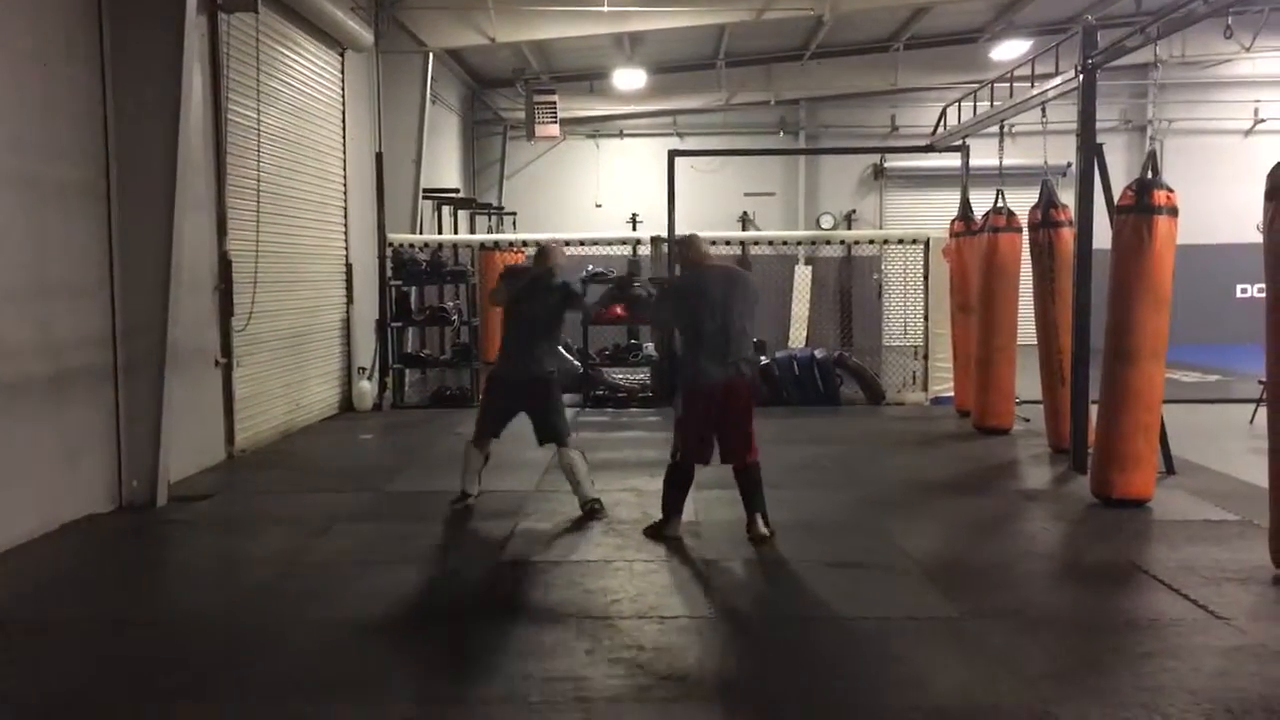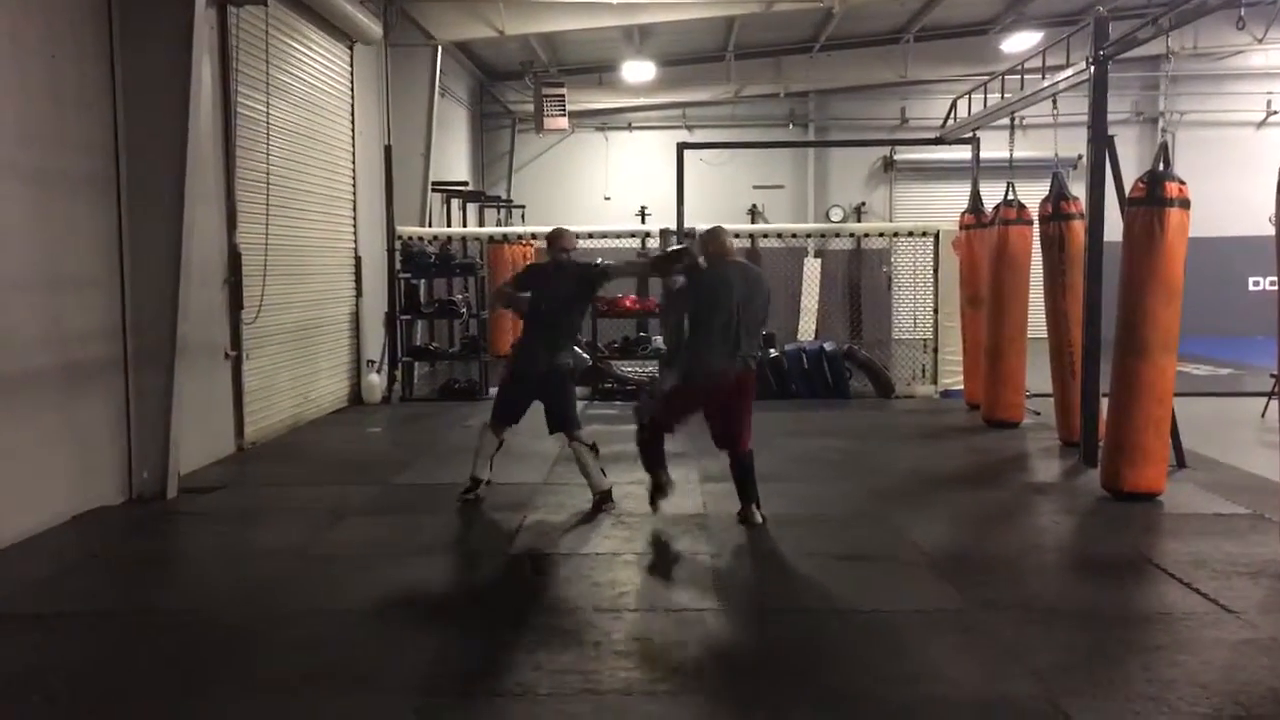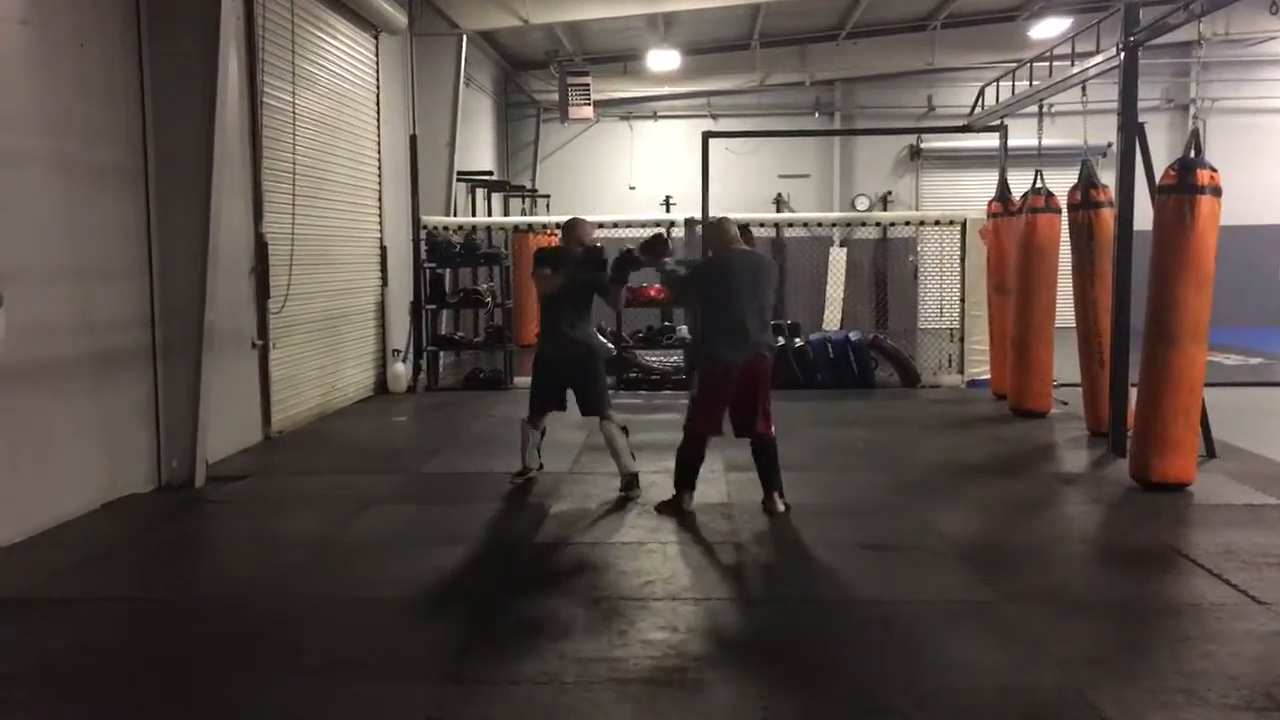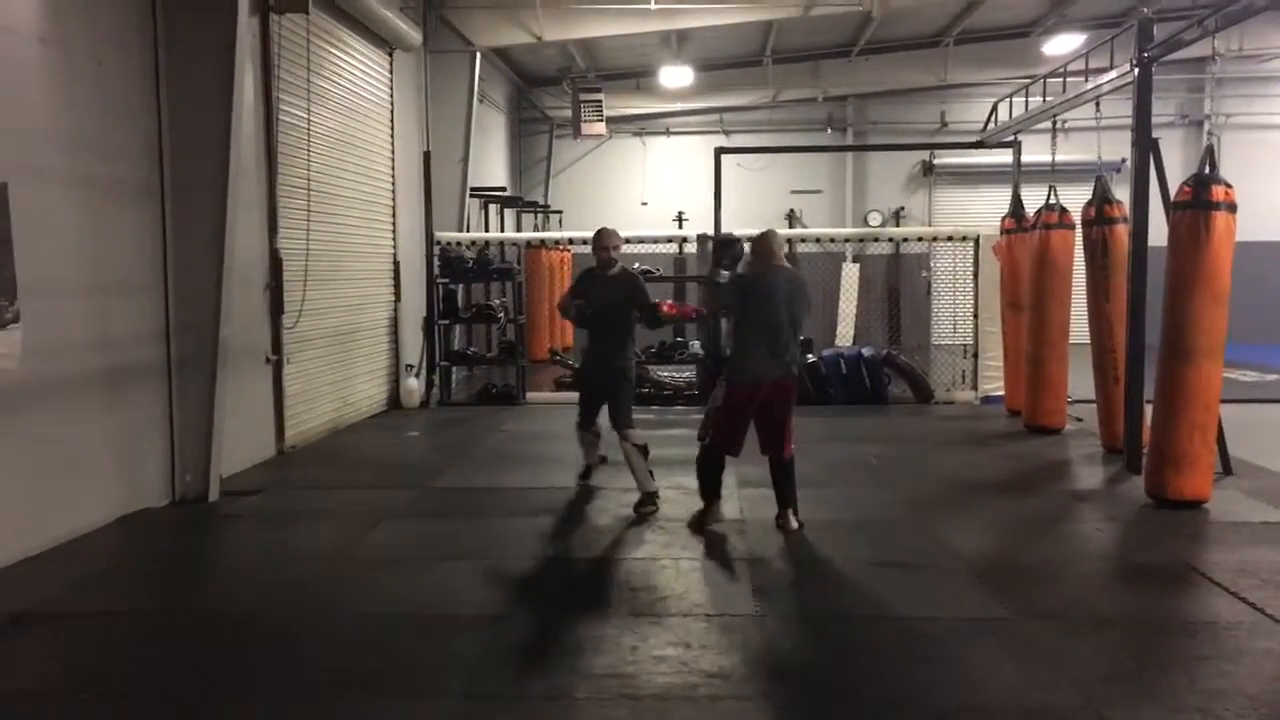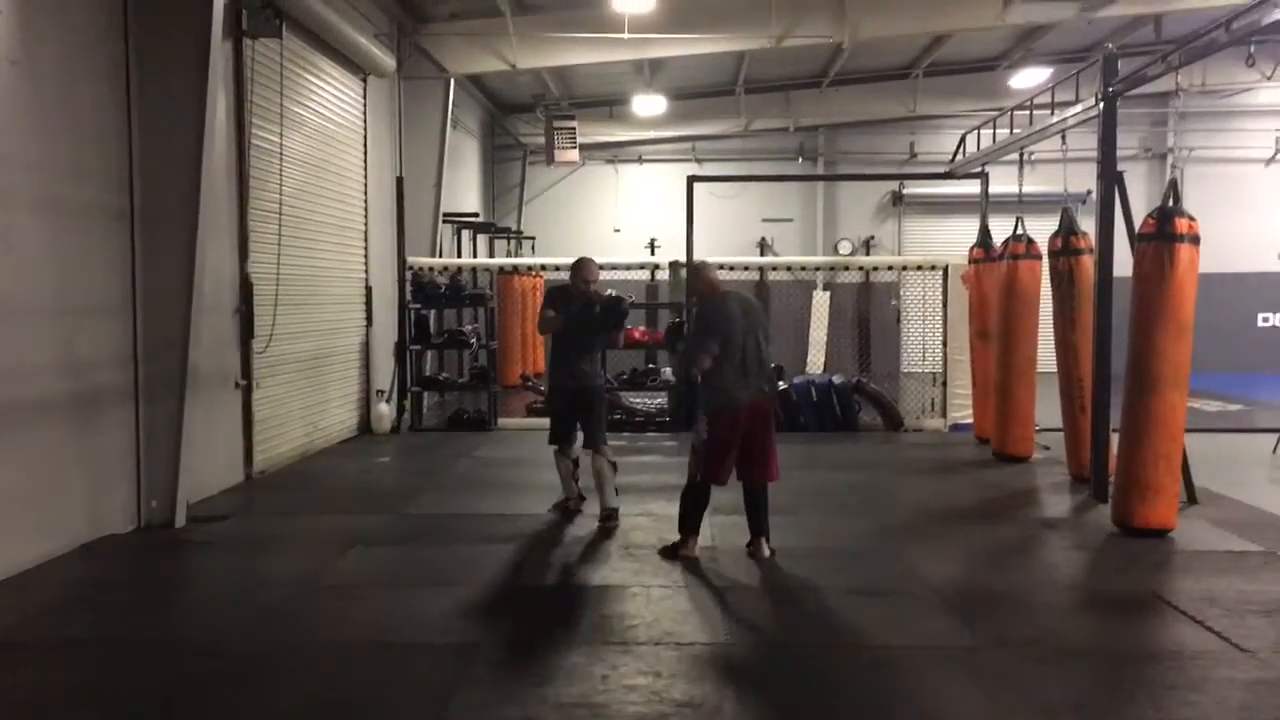
dt=0.5s
person 1, frame 1
left shoulder: (687, 283)
right shoulder: (743, 280)
left elbow: (660, 317)
left hip: (701, 378)
right hip: (740, 375)
left knee: (684, 454)
right knee: (745, 453)
left ankle: (671, 520)
right ankle: (758, 520)
person 1, frame 2
left shoulder: (708, 278)
right shoulder: (759, 280)
left elbow: (677, 306)
left wrist: (686, 276)
left hip: (703, 369)
right hip: (742, 370)
left knee: (650, 417)
right knee: (740, 442)
left ankle: (660, 477)
right ankle: (751, 508)
person 1, frame 3
left shoulder: (712, 266)
right shoulder: (768, 265)
left elbow: (680, 291)
left wrist: (665, 265)
left hip: (718, 358)
right hip: (758, 357)
left knee: (697, 430)
right knee: (762, 430)
left ankle: (684, 496)
right ankle: (774, 497)
person 1, frame 4
left shoulder: (752, 279)
right shoulder: (799, 284)
left elbow: (720, 303)
left wrist: (724, 277)
left hip: (745, 373)
right hip: (783, 374)
left knee: (714, 441)
right knee: (780, 447)
left ankle: (712, 506)
right ankle: (788, 513)
person 1, frame 5
left shoulder: (710, 311)
right shoulder: (751, 305)
left elbow: (702, 362)
left wrist: (685, 350)
left hip: (723, 402)
right hip: (758, 398)
left knee: (700, 475)
right knee: (756, 475)
left ankle: (688, 540)
right ankle: (760, 541)
person 2, frame 1
left shoulder: (562, 288)
right shoulder: (515, 276)
left elbow: (588, 306)
right elbow: (495, 298)
right wrist: (526, 286)
left hip: (542, 375)
right hip: (507, 372)
left knee: (563, 440)
right knee: (481, 436)
left ankle: (589, 499)
right ankle: (469, 491)
person 2, frame 2
left shoulder: (585, 273)
right shoulder: (535, 272)
left elbow: (622, 268)
right elbow: (499, 295)
right wrist: (518, 303)
left hip: (557, 365)
right hip: (524, 361)
left knee: (573, 432)
right knee: (497, 423)
left ankle: (602, 489)
right ankle: (478, 479)
person 2, frame 3
left shoulder: (596, 263)
right shoulder: (546, 256)
left elbow: (616, 303)
right elbow: (543, 287)
left wrist: (620, 275)
right wrist: (577, 270)
left hip: (585, 348)
right hip: (551, 348)
left knee: (604, 413)
right knee: (536, 413)
left ankle: (630, 474)
right ankle: (531, 464)
person 2, frame 4
left shoulder: (631, 280)
right shoulder: (586, 278)
left elbow: (647, 316)
right elbow: (564, 306)
left wrist: (650, 315)
right wrist: (576, 311)
left hip: (620, 363)
right hip: (592, 360)
left knee: (624, 428)
right knee: (585, 421)
left ankle: (649, 491)
right ankle: (592, 461)
person 2, frame 5
left shoulder: (601, 302)
right shoulder: (556, 295)
left elbow: (615, 342)
right elbow: (543, 327)
right wrist: (574, 314)
left hip: (591, 382)
right hip: (560, 383)
left knee: (598, 446)
right knee: (563, 444)
left ankle: (609, 507)
right ankle: (573, 497)
